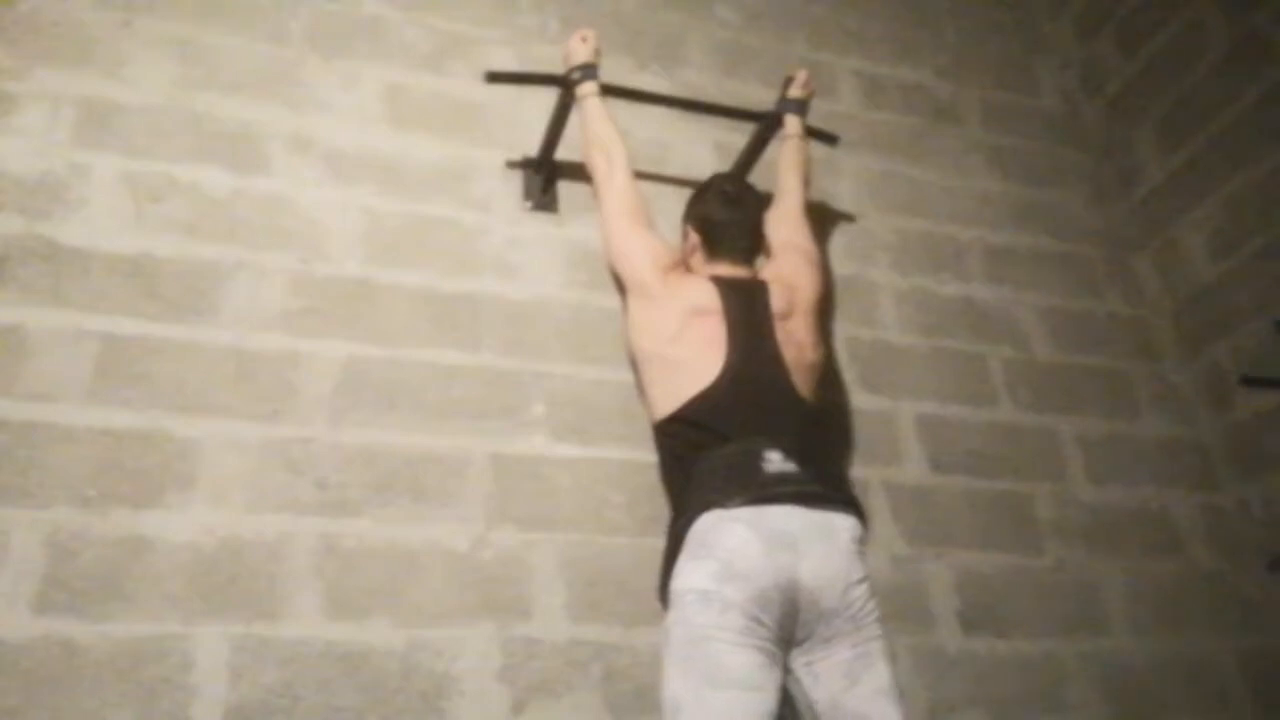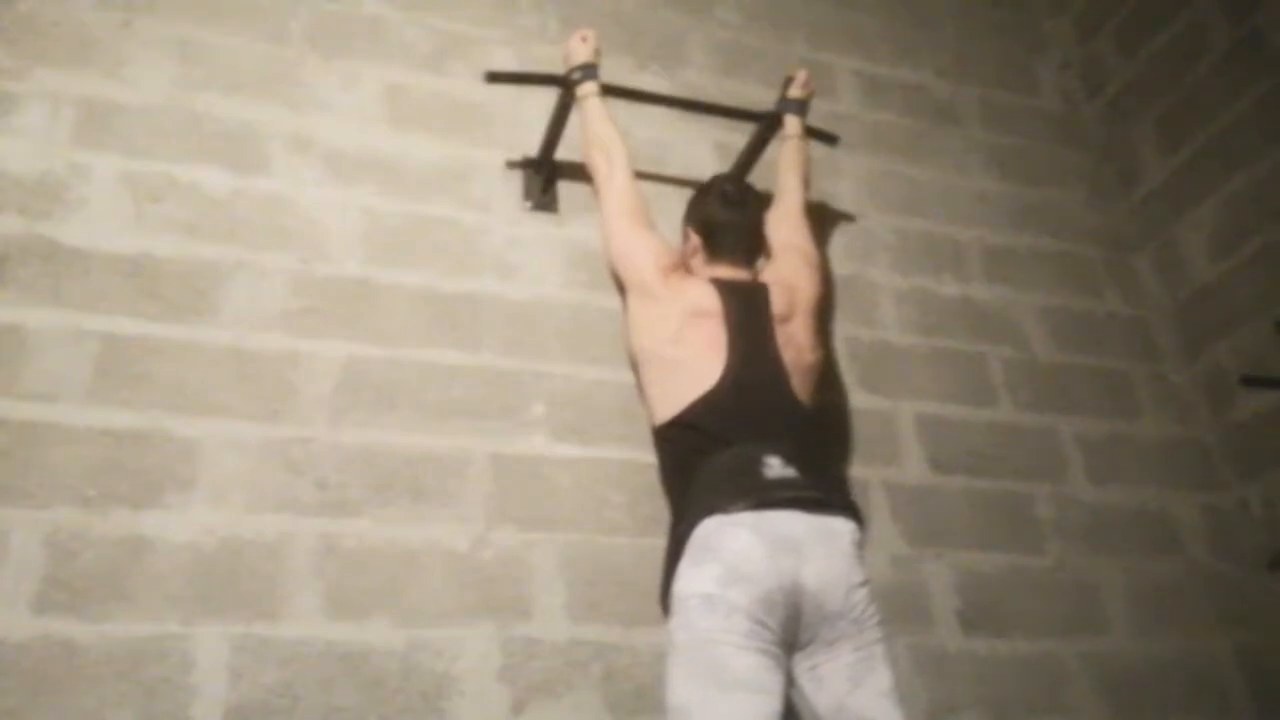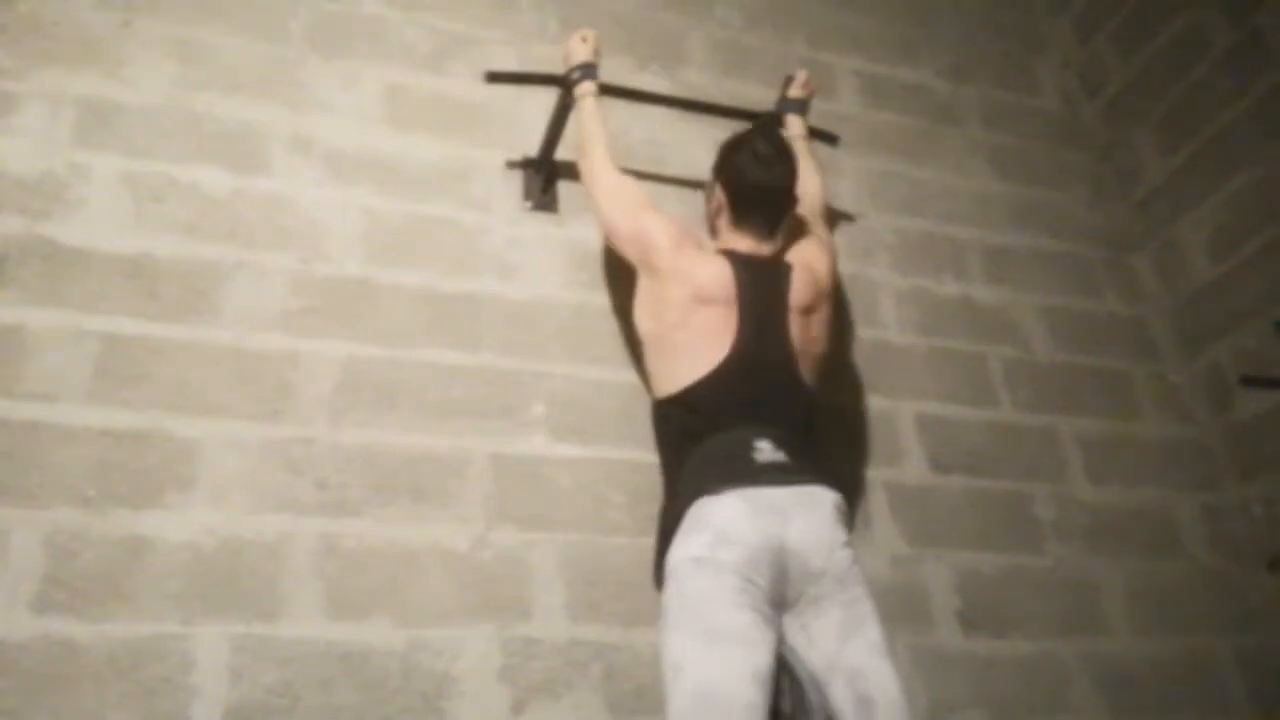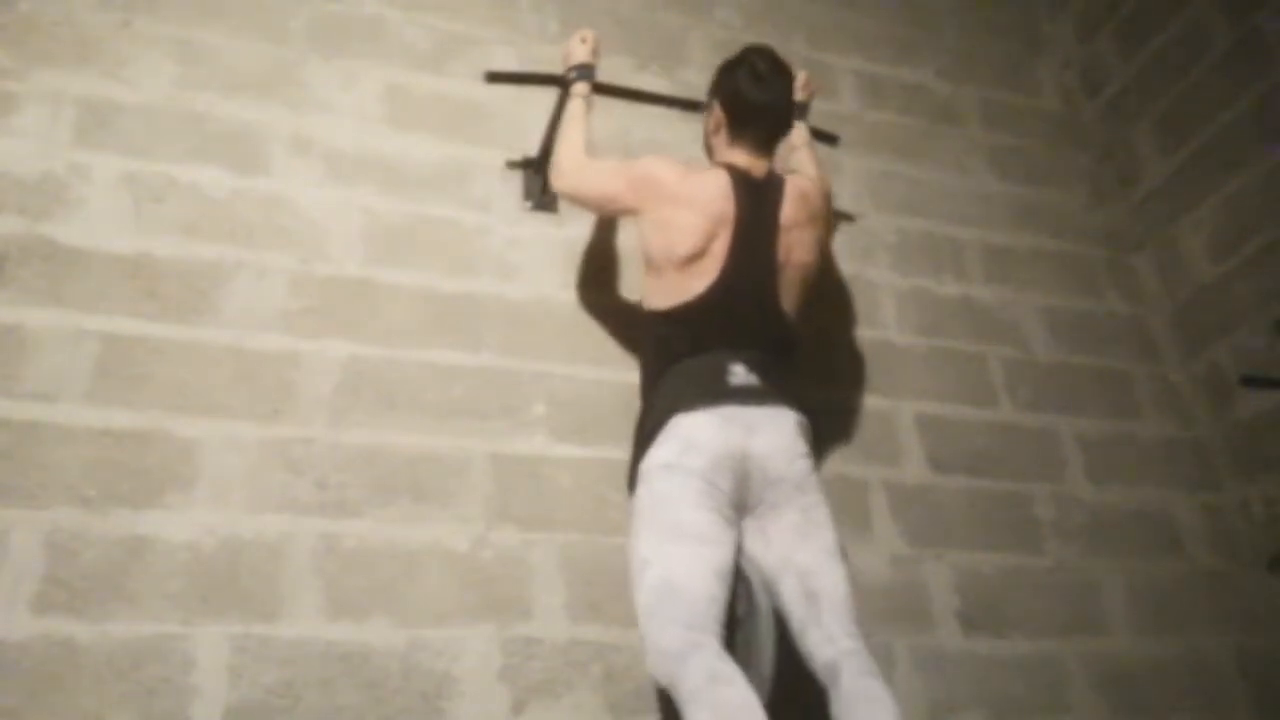
dt=0.7s
person 1, frame 1
left shoulder: (664, 290)
right shoulder: (795, 294)
left elbow: (612, 174)
right elbow: (790, 198)
left wrist: (585, 79)
right wrist: (793, 116)
left hip: (728, 539)
right hip: (829, 535)
person 1, frame 2
left shoulder: (665, 294)
right shoulder: (794, 298)
left elbow: (613, 175)
right elbow: (789, 199)
left wrist: (586, 79)
right wrist: (793, 117)
left hip: (728, 545)
right hip: (828, 539)
person 1, frame 3
left shoulder: (675, 264)
right shoulder: (812, 273)
left elbow: (600, 172)
right elbow: (809, 195)
left wrist: (584, 80)
right wrist: (793, 116)
left hip: (718, 519)
right hip: (814, 512)
person 1, frame 4
left shoulder: (669, 187)
right shoulder: (808, 204)
left elbow: (567, 173)
left wrist: (580, 81)
right wrist: (799, 120)
left hip: (689, 434)
right hip: (778, 432)
left knee: (683, 639)
right knee: (839, 646)
